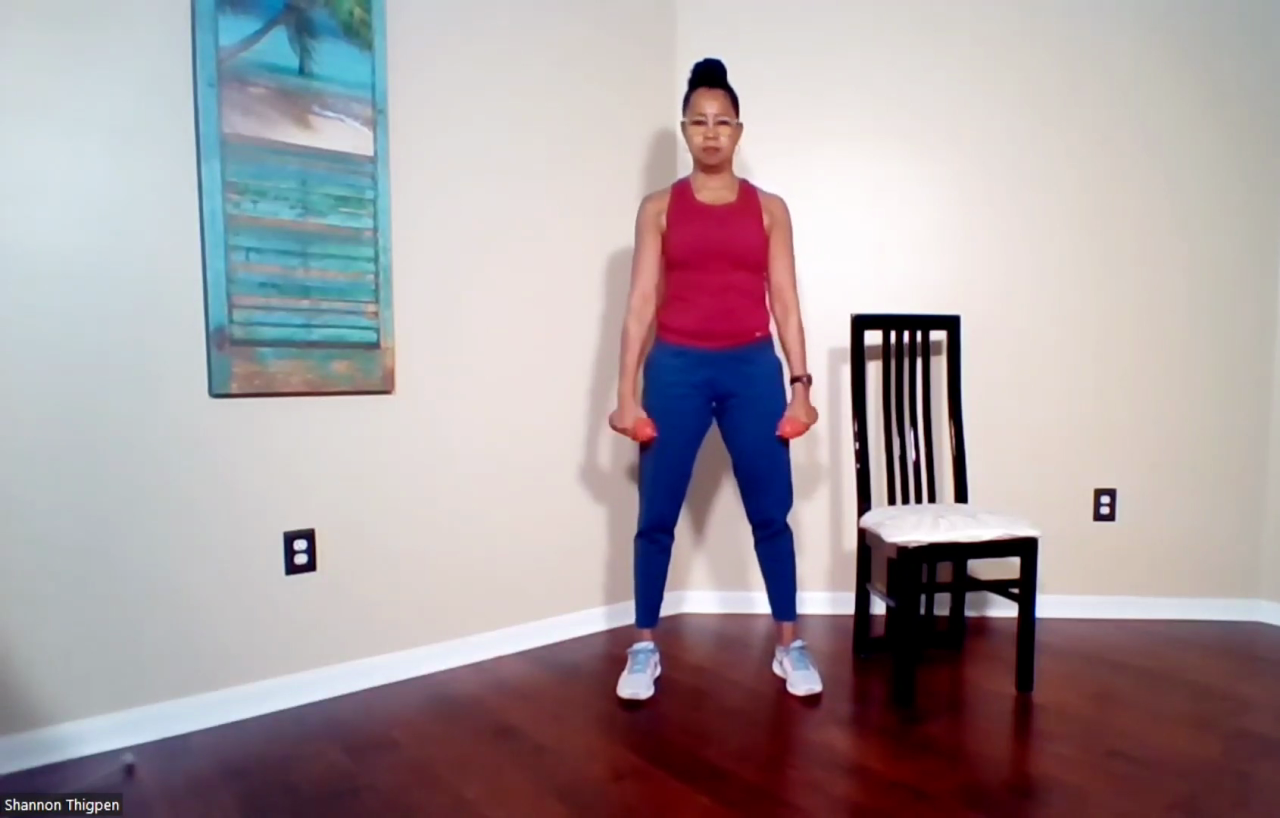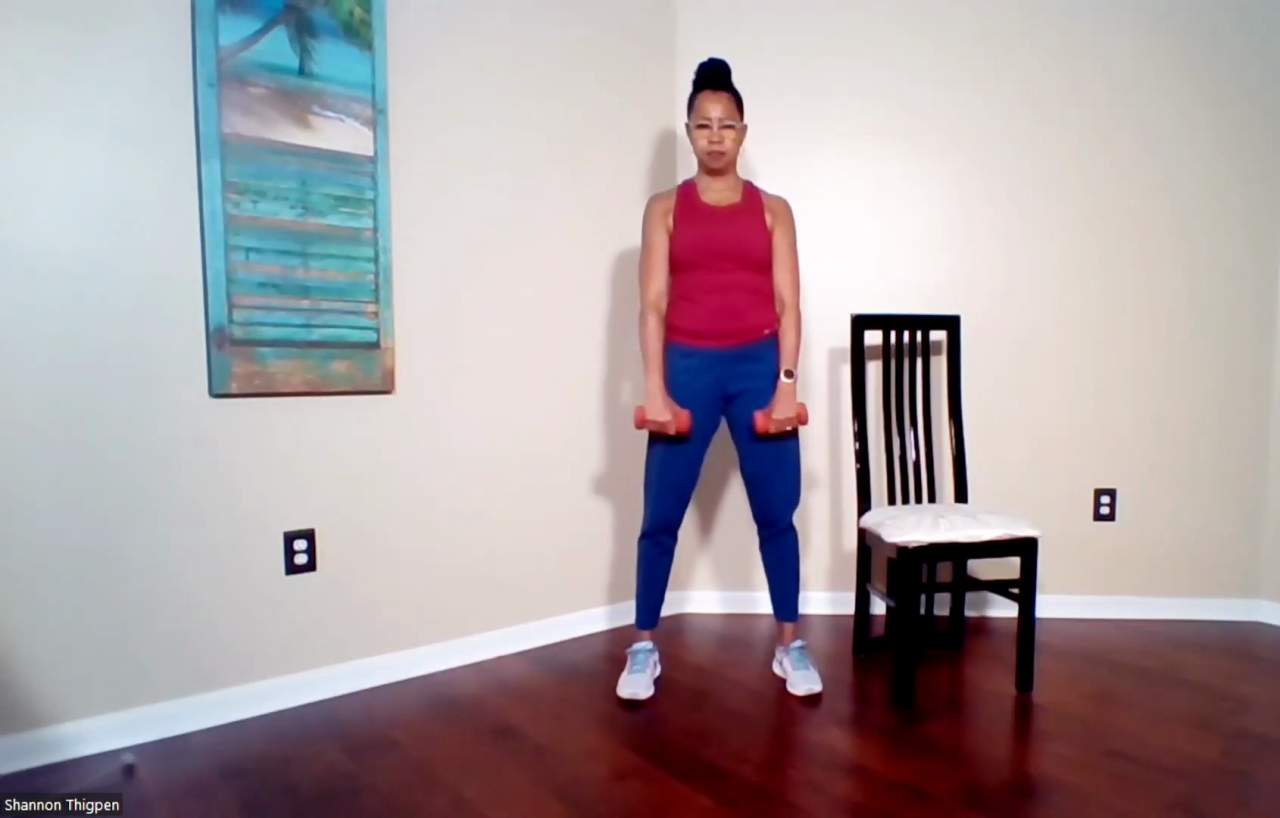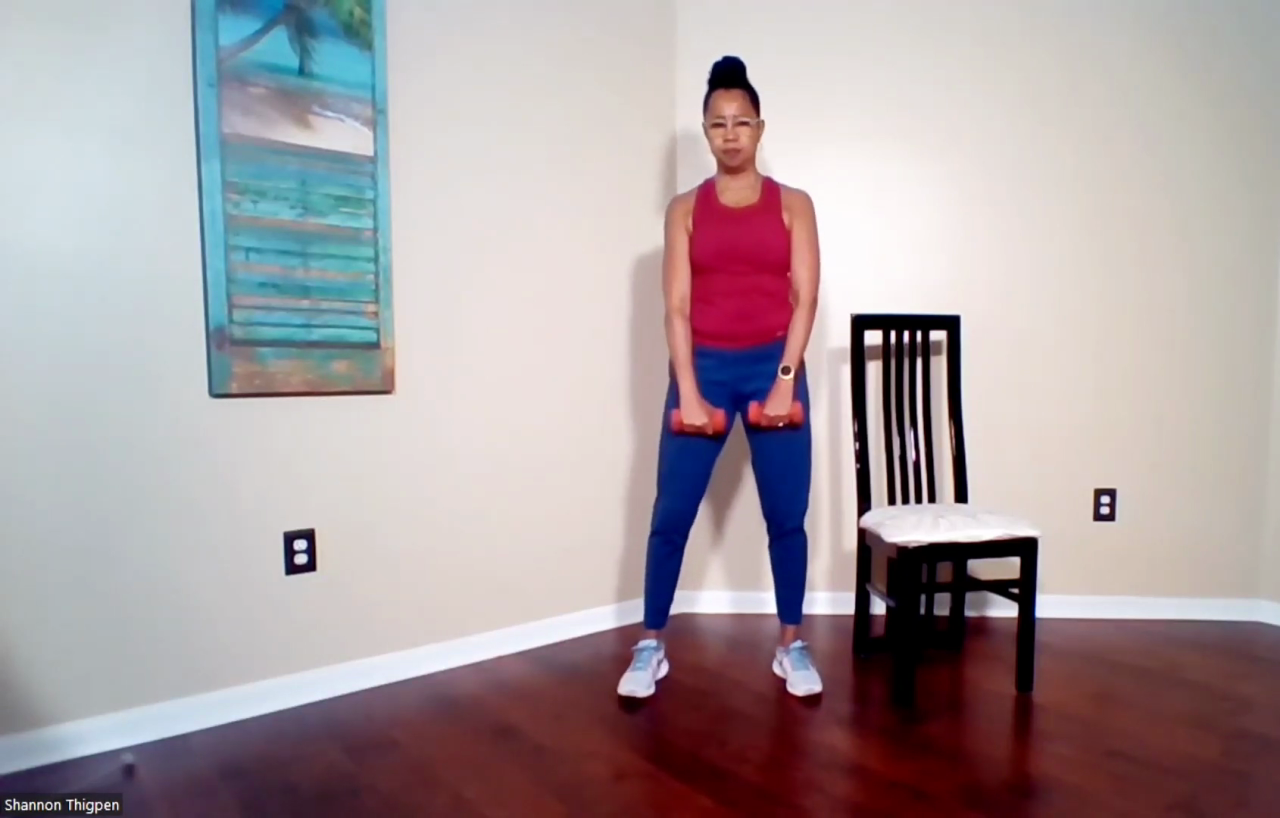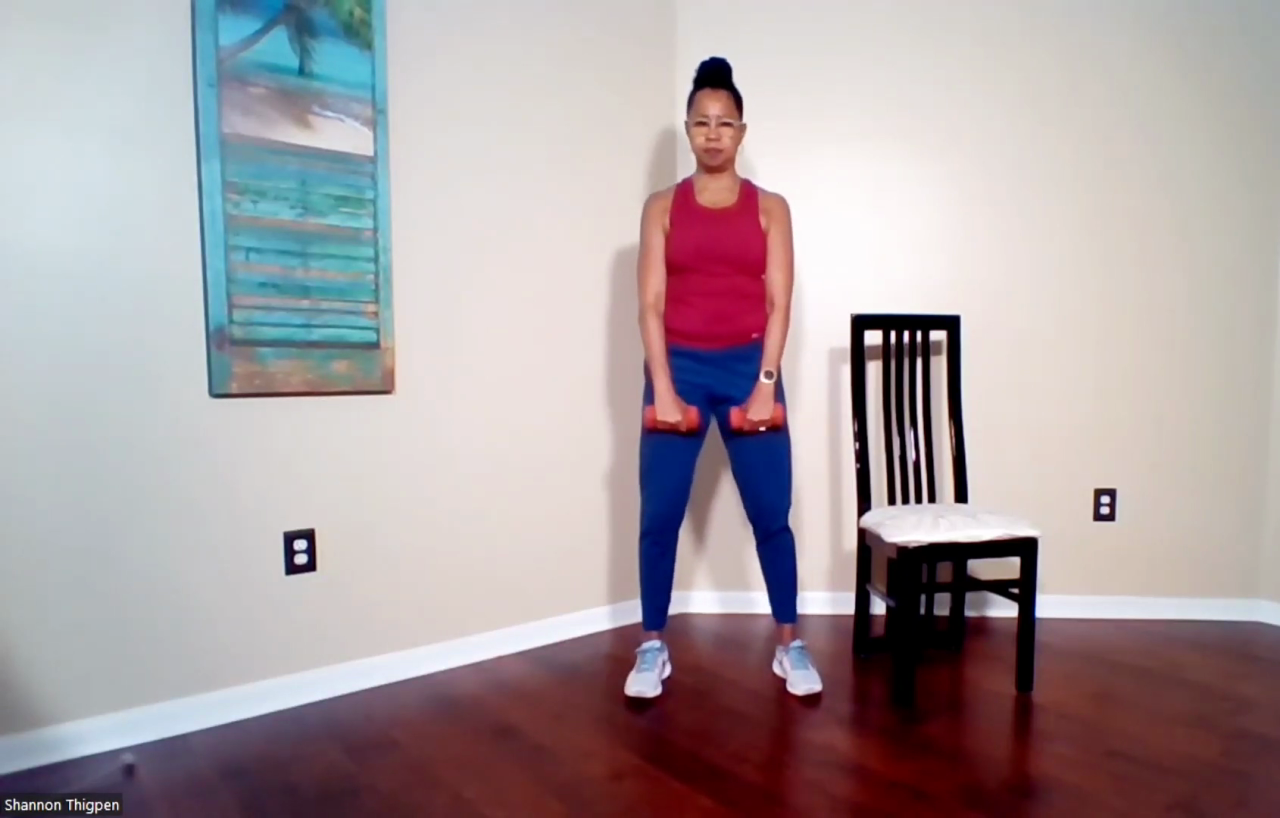
dt=0.3s
person 1, frame 1
left shoulder: (769, 209)
right shoulder: (659, 207)
left elbow: (785, 302)
right elbow: (641, 302)
left wrist: (800, 384)
right wrist: (627, 391)
left hip: (753, 368)
right hip: (677, 368)
left knee: (771, 513)
right knee: (656, 515)
left ankle: (789, 645)
right ankle: (645, 647)
person 1, frame 2
left shoulder: (773, 209)
right shoulder: (664, 208)
left elbow: (788, 301)
right elbow: (654, 303)
left wrist: (787, 382)
right wrist: (655, 389)
left hip: (759, 367)
right hip: (687, 367)
left knee: (776, 515)
right knee: (660, 516)
left ankle: (789, 645)
right ankle: (644, 646)
person 1, frame 3
left shoulder: (793, 204)
right shoulder: (684, 209)
left elbow: (805, 297)
right elbow: (677, 306)
left wrist: (787, 378)
right wrist: (689, 392)
left hip: (773, 366)
right hip: (704, 367)
left knee: (787, 516)
right knee: (672, 513)
left ankle: (791, 646)
right ankle: (651, 646)
person 1, frame 4
left shoulder: (770, 208)
right shoulder: (662, 206)
left elbow: (779, 302)
right elbow: (650, 303)
left wrist: (766, 383)
right wrist: (662, 387)
left hip: (748, 366)
right hip: (678, 368)
left knee: (771, 514)
right knee: (659, 516)
left ankle: (789, 645)
right ankle: (652, 648)
